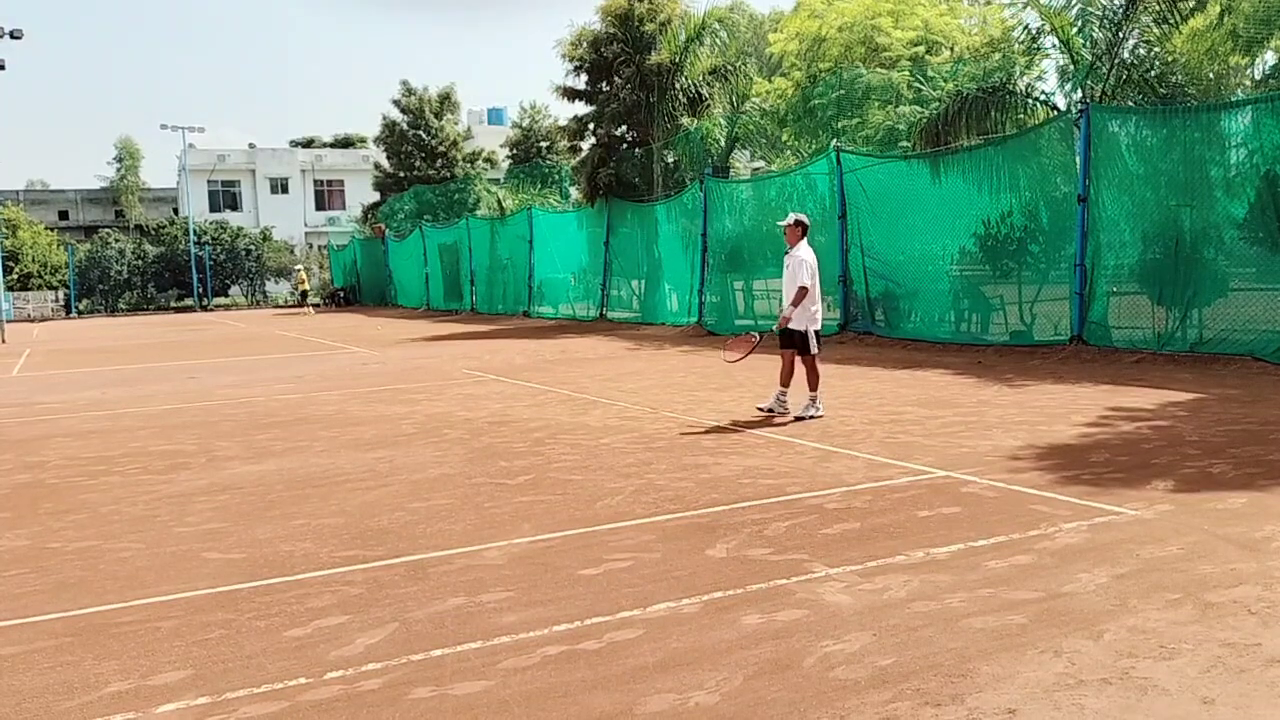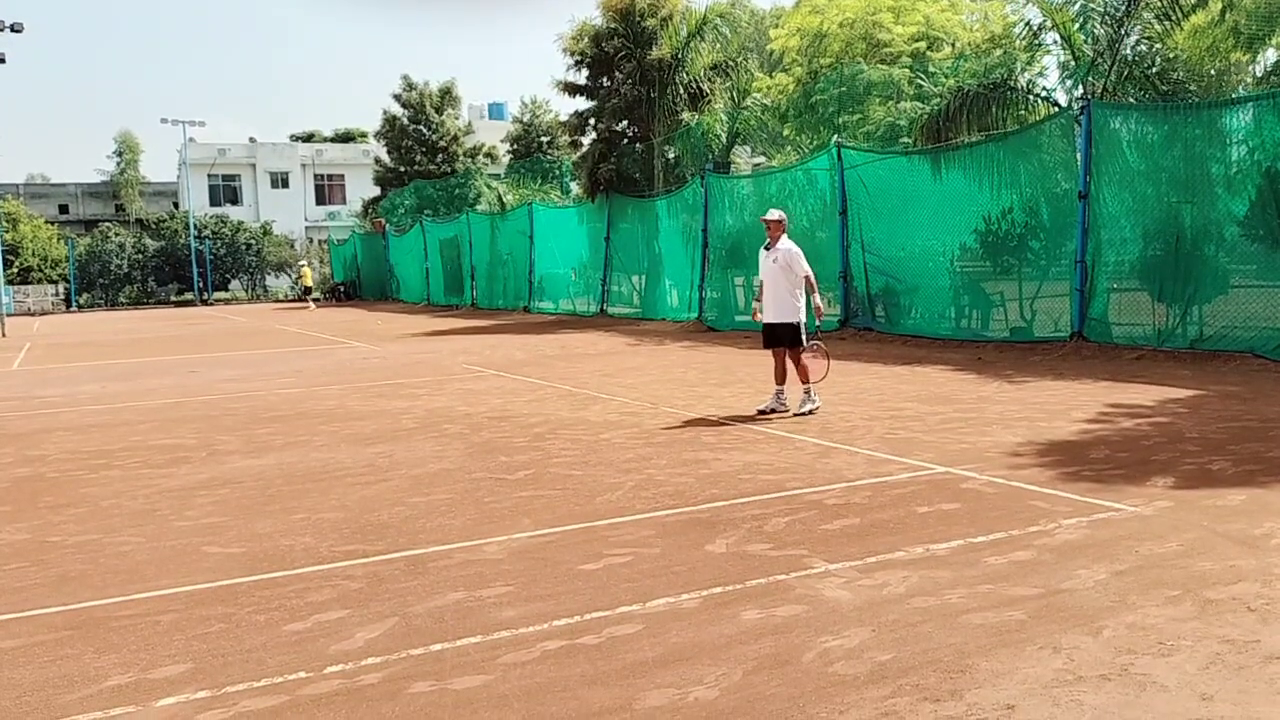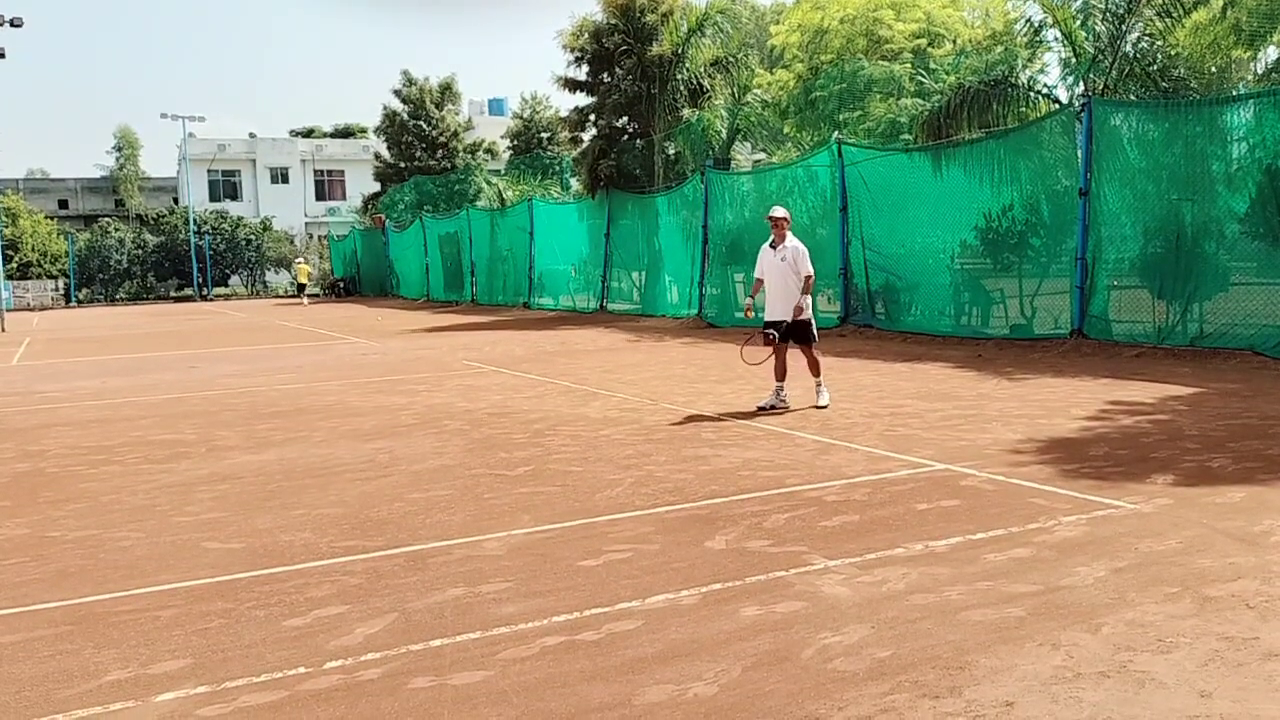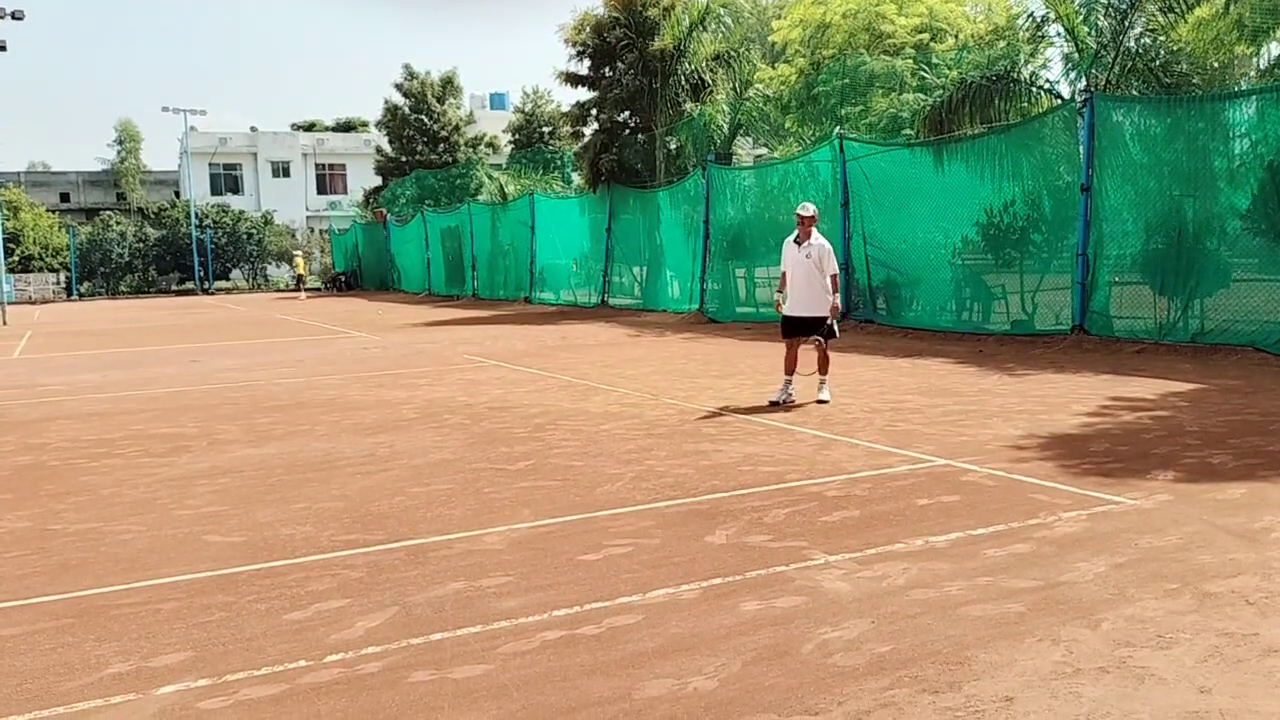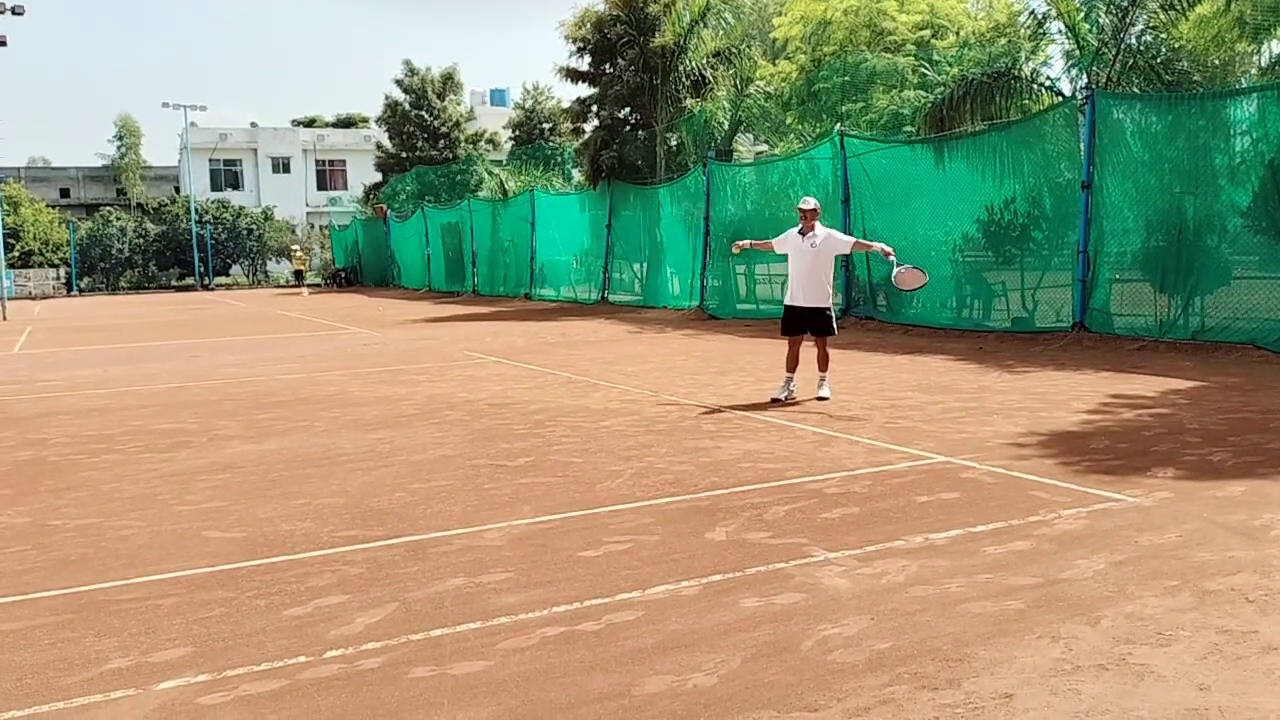
dt=0.5s
person 1, frame 1
left shoulder: (803, 256)
right shoulder: (792, 254)
left elbow: (804, 288)
left wrist: (788, 312)
left hip: (804, 321)
right hip: (792, 320)
left knee: (808, 361)
right knee: (787, 358)
left ankle: (815, 404)
right ankle: (781, 401)
person 1, frame 2
left shoulder: (790, 250)
right shoulder: (764, 251)
left elbow: (807, 275)
left wrist: (816, 300)
right wrist: (757, 303)
left hip: (790, 315)
right hip: (771, 316)
left knee: (795, 354)
right knee: (778, 356)
left ankle: (810, 397)
right ankle: (780, 399)
person 1, frame 3
left shoulder: (797, 248)
right shoulder: (765, 250)
left elbow: (809, 277)
right elbow: (760, 278)
left wrist: (802, 301)
right wrist: (750, 299)
left hip: (798, 312)
right hip: (774, 313)
left knee: (808, 351)
right knee: (779, 353)
left ankle: (821, 389)
right ankle: (780, 395)
person 1, frame 4
left shoulder: (822, 245)
right shoulder: (788, 243)
left elbow: (834, 274)
left wrist: (836, 299)
right wrist: (779, 294)
left hip: (819, 309)
right hip: (793, 309)
left knee: (821, 348)
right knee: (791, 347)
left ankle: (823, 387)
right ankle: (787, 389)
person 1, frame 5
left shoulder: (828, 236)
right shoulder: (791, 235)
left elbow: (855, 244)
right elbow: (771, 245)
left wrist: (878, 246)
right wrist: (749, 243)
left hip: (819, 302)
right hip: (794, 301)
left knee: (821, 343)
right knee: (793, 343)
left ankle: (823, 383)
right ankle: (788, 385)
